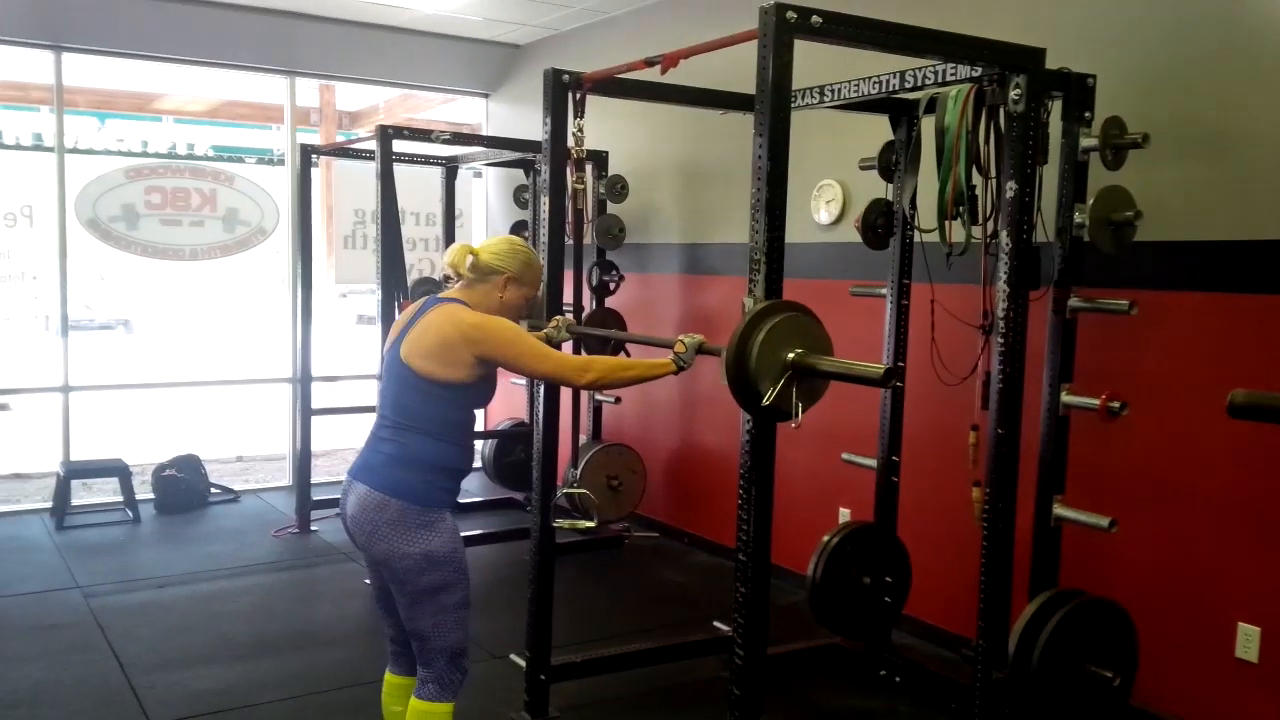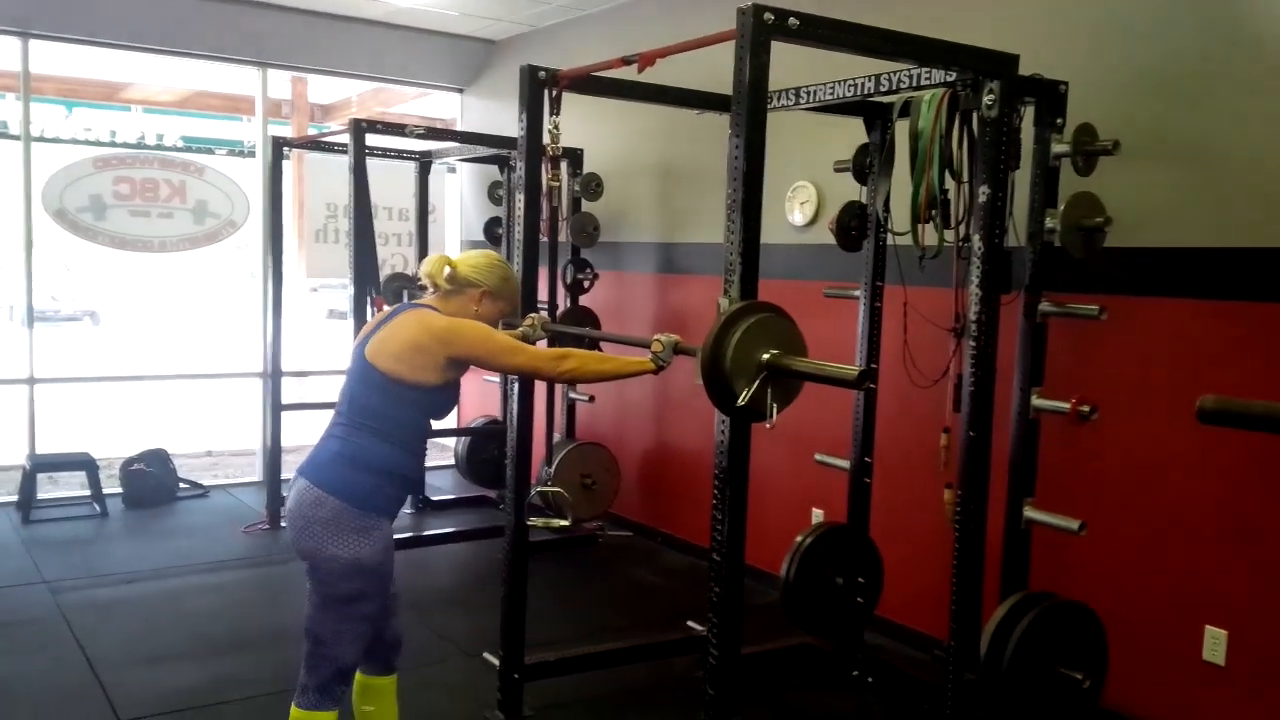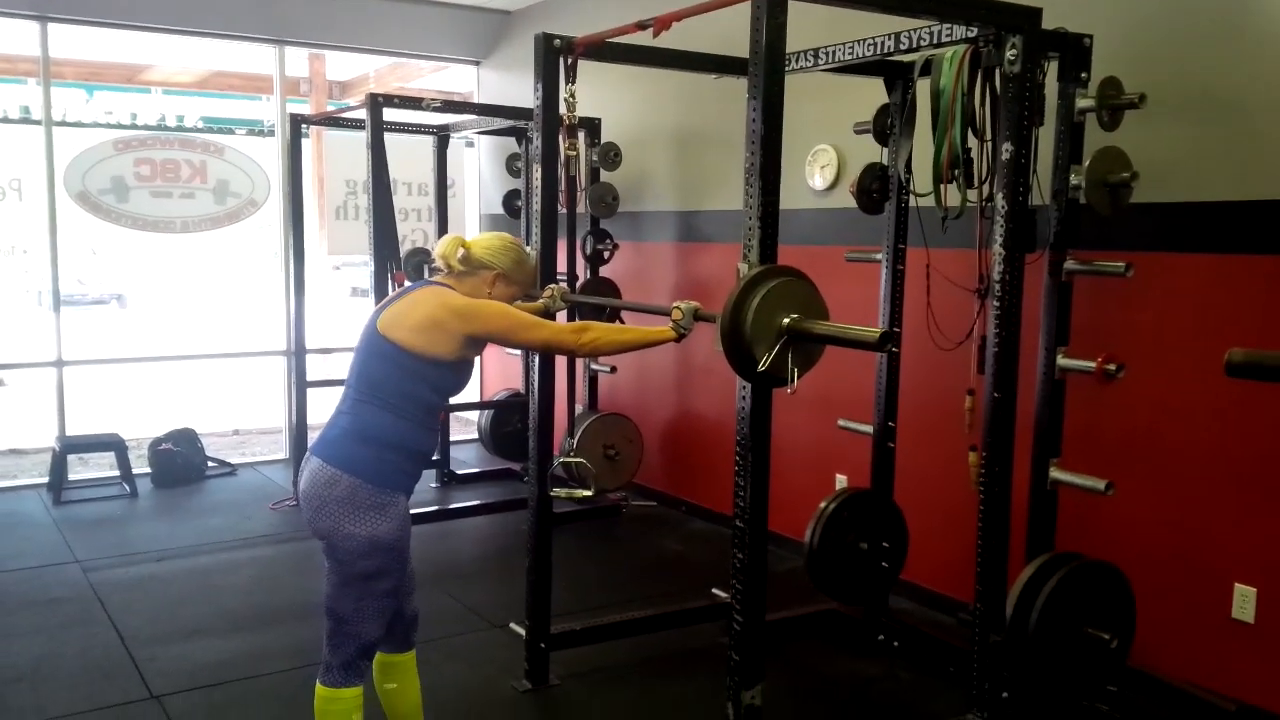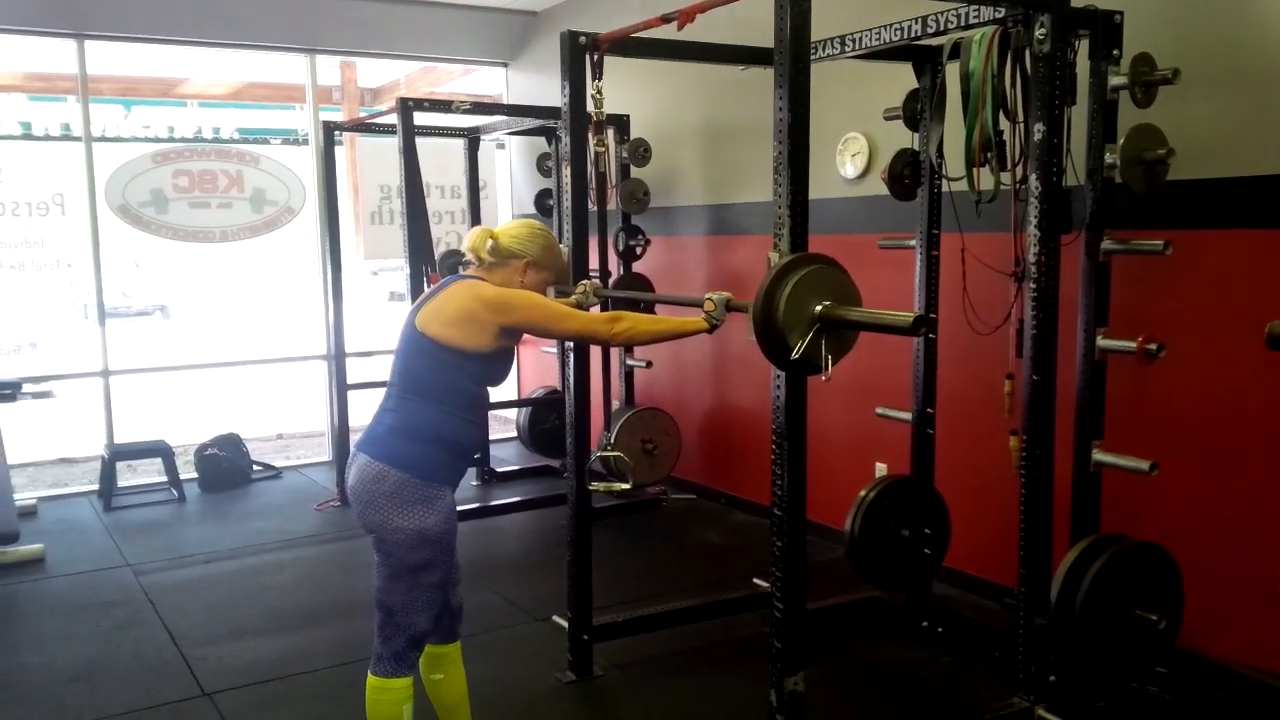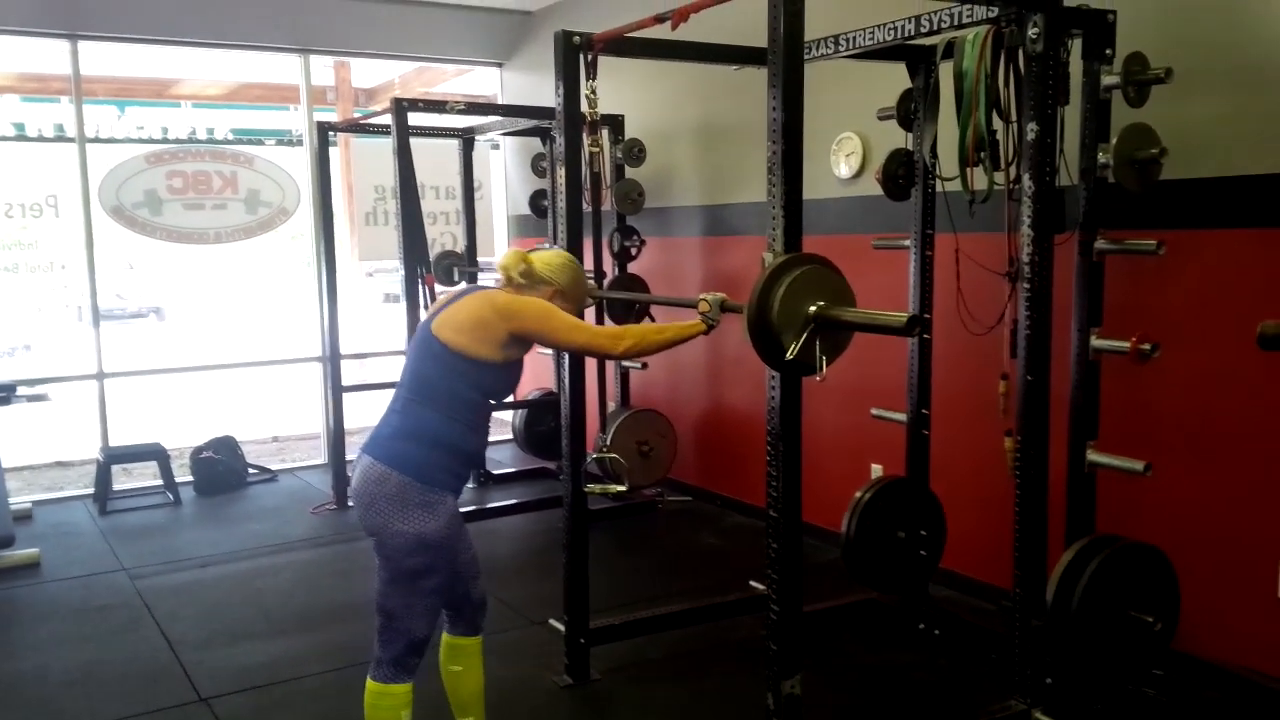
dt=0.7s
person 1, frame 1
left shoulder: (424, 311)
right shoulder: (473, 327)
right elbow: (581, 374)
left wrist: (545, 339)
right wrist: (673, 362)
left hip: (371, 496)
right hip: (407, 510)
left knee: (409, 653)
right knee: (444, 666)
person 1, frame 2
left shoulder: (404, 319)
right shoulder: (441, 332)
right elbow: (558, 366)
left wrist: (522, 336)
right wrist: (649, 362)
left hip: (329, 499)
right hip: (345, 514)
left knee: (380, 646)
right knee: (330, 671)
person 1, frame 3
left shoulder: (425, 298)
right shoulder: (453, 310)
right elbow: (576, 339)
left wrist: (543, 307)
right wrist: (670, 331)
left hip: (345, 475)
right hip: (359, 489)
left knee: (397, 627)
right knee: (353, 648)
person 1, frame 4
left shoulder: (461, 292)
right shoulder: (487, 301)
right elbow: (609, 329)
left wrist: (573, 302)
right wrist: (703, 323)
left hip: (396, 472)
right hip: (406, 485)
left knee: (443, 622)
right knee: (401, 643)
person 1, frame 5
left shoulder: (478, 302)
right shoulder: (503, 309)
right elbow: (615, 343)
left wrist: (574, 306)
right wrist: (701, 324)
left hip: (408, 477)
right hip: (408, 488)
left knee: (468, 609)
right knee: (402, 646)
